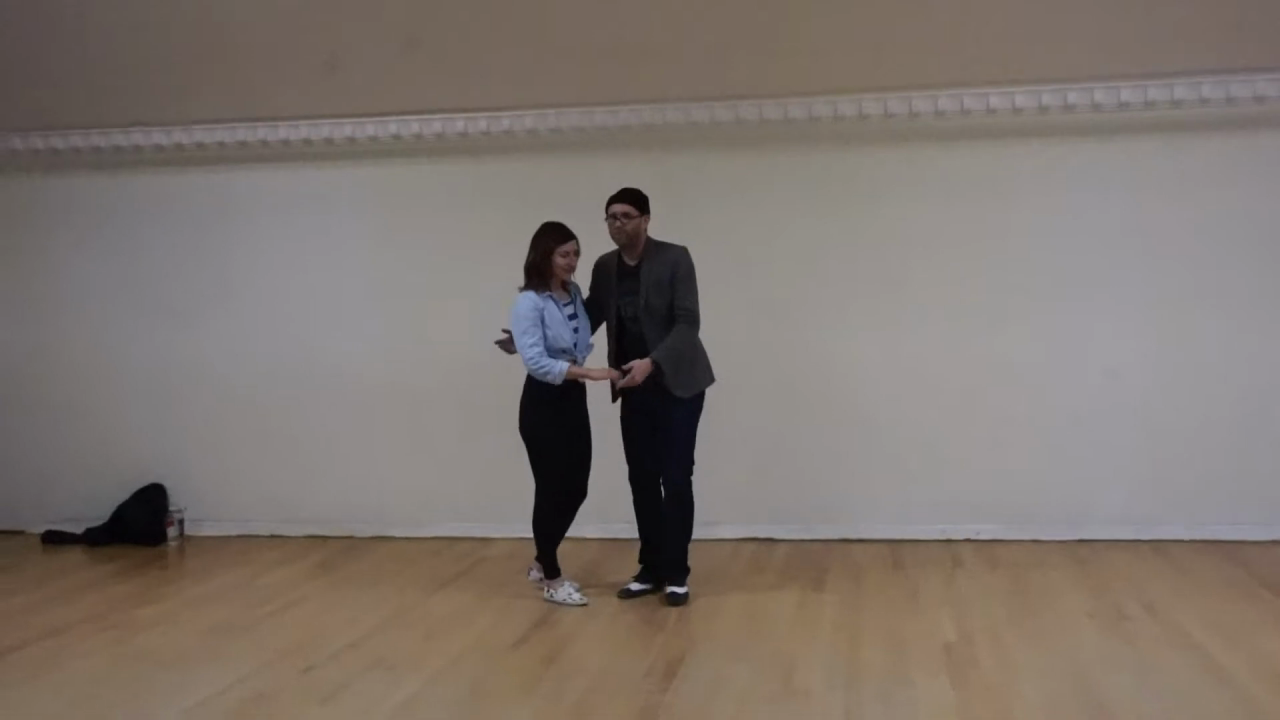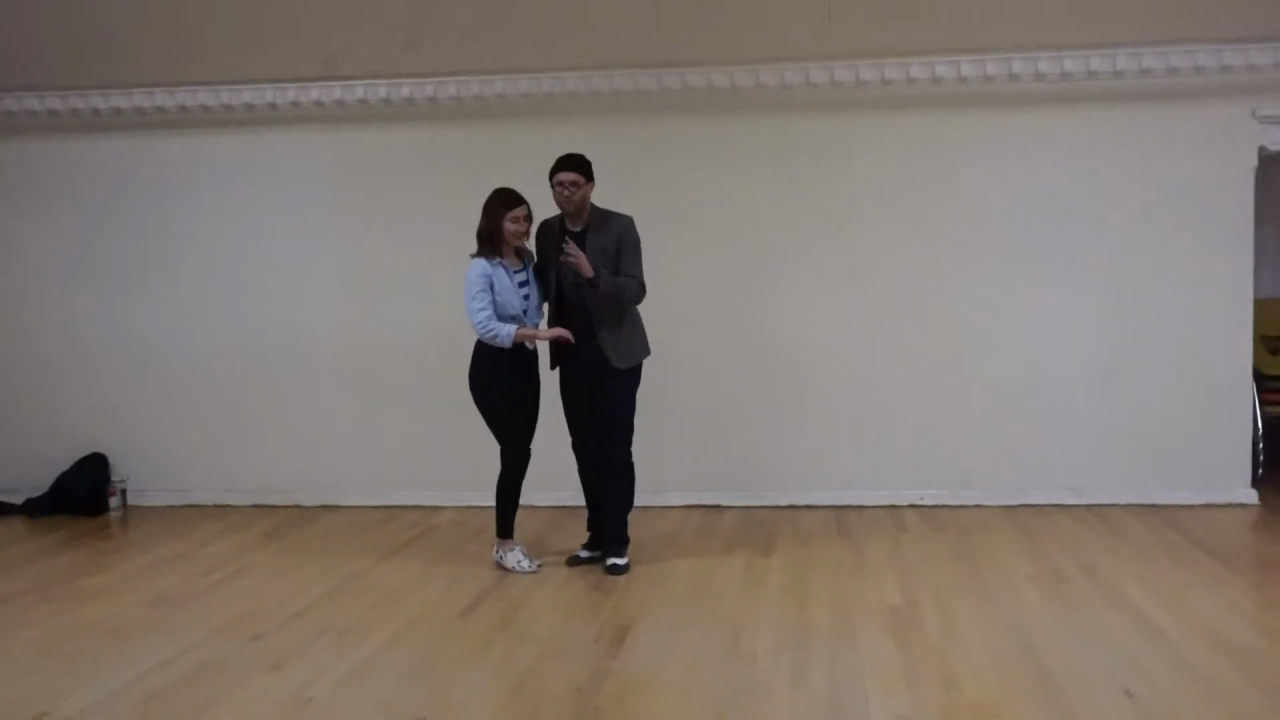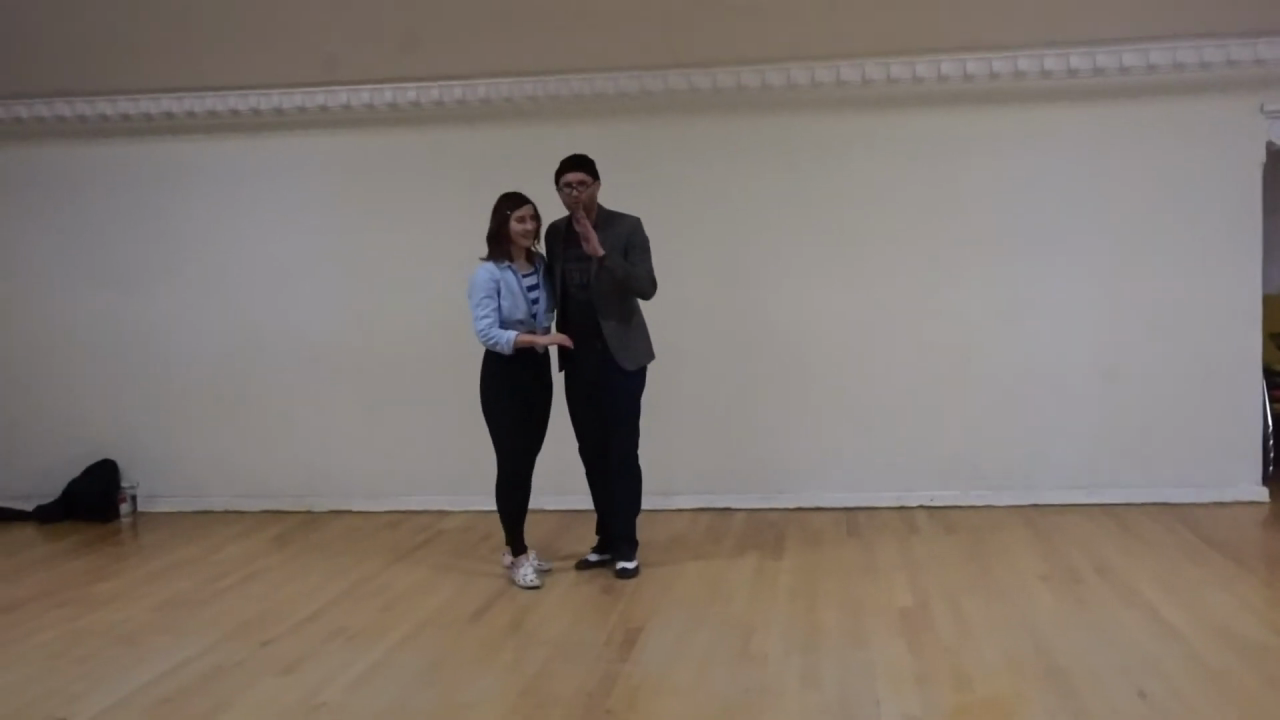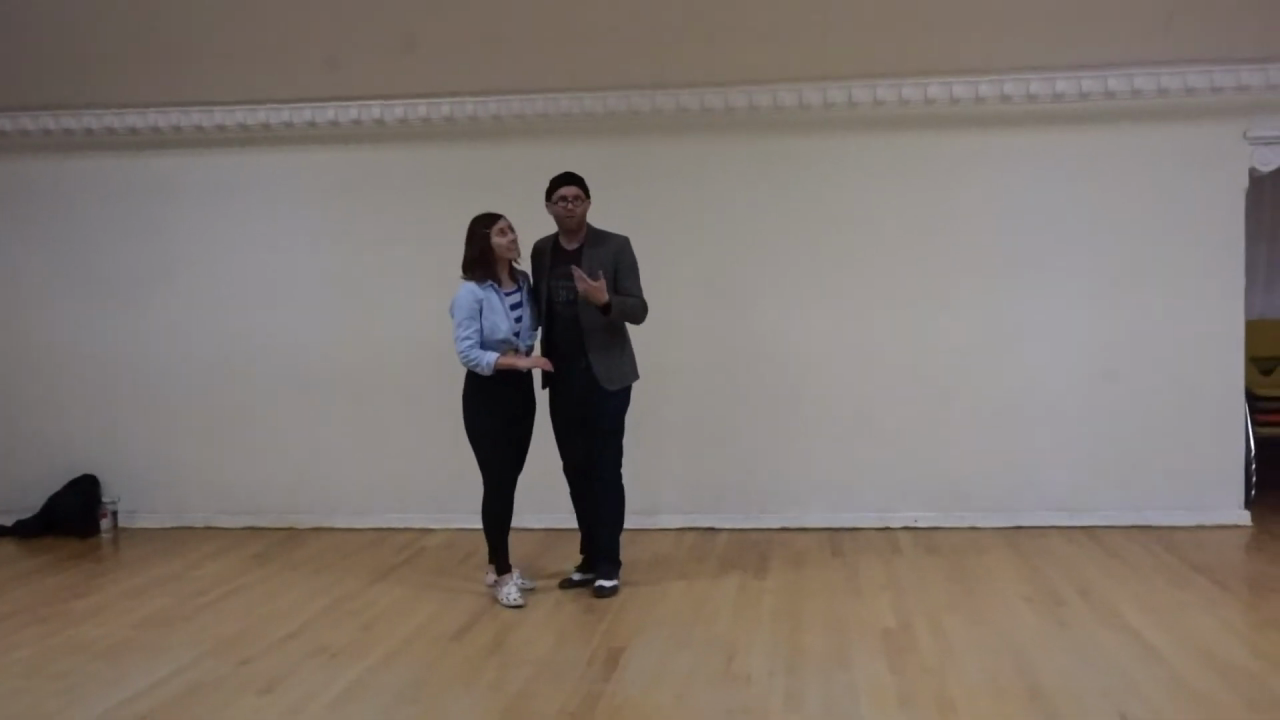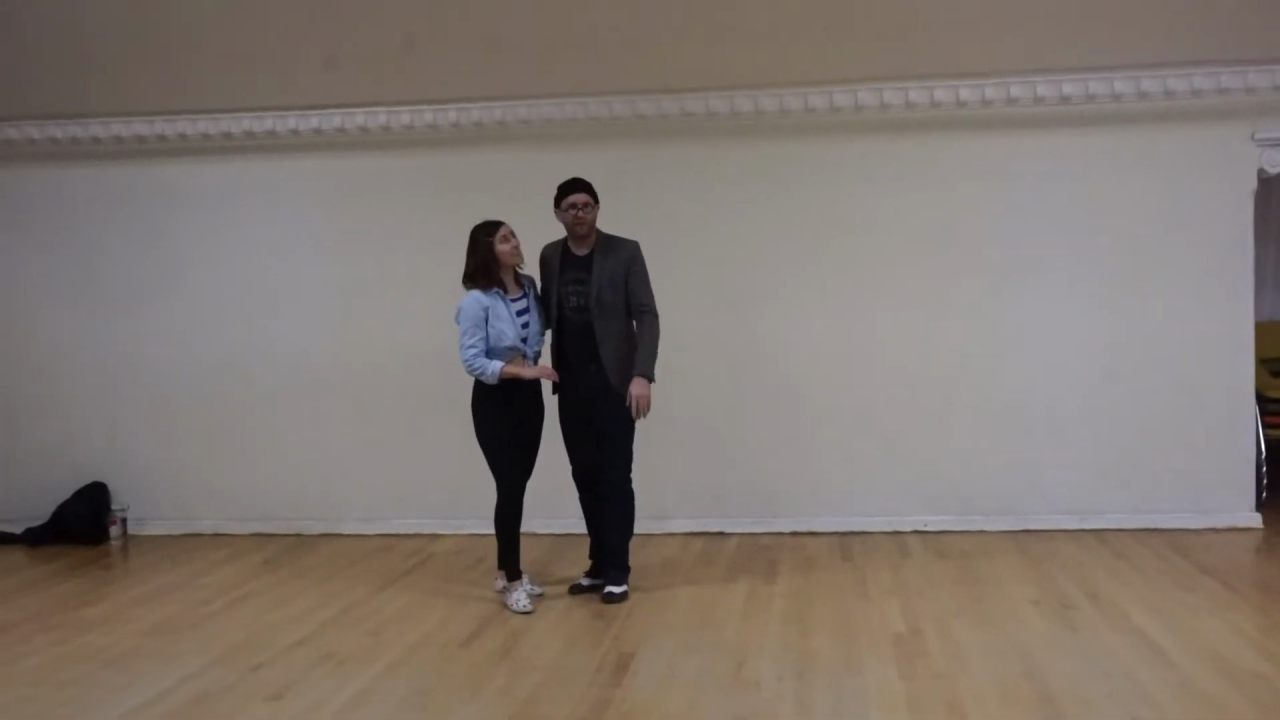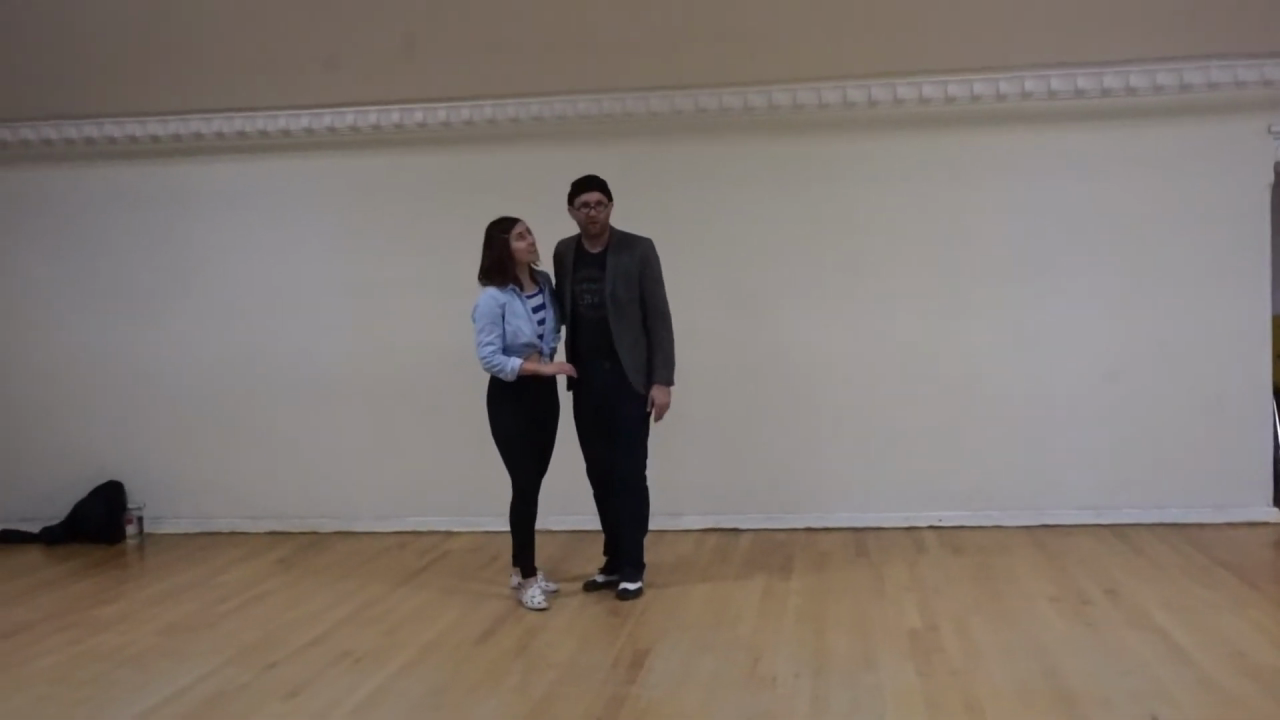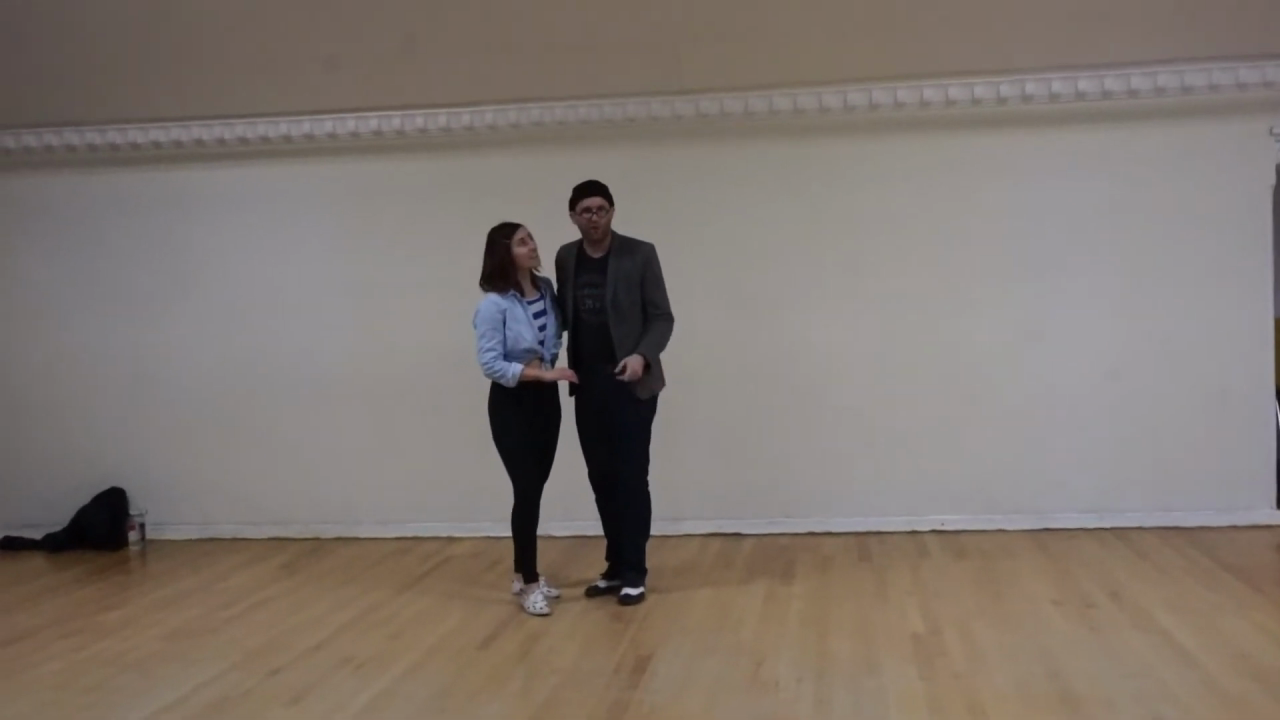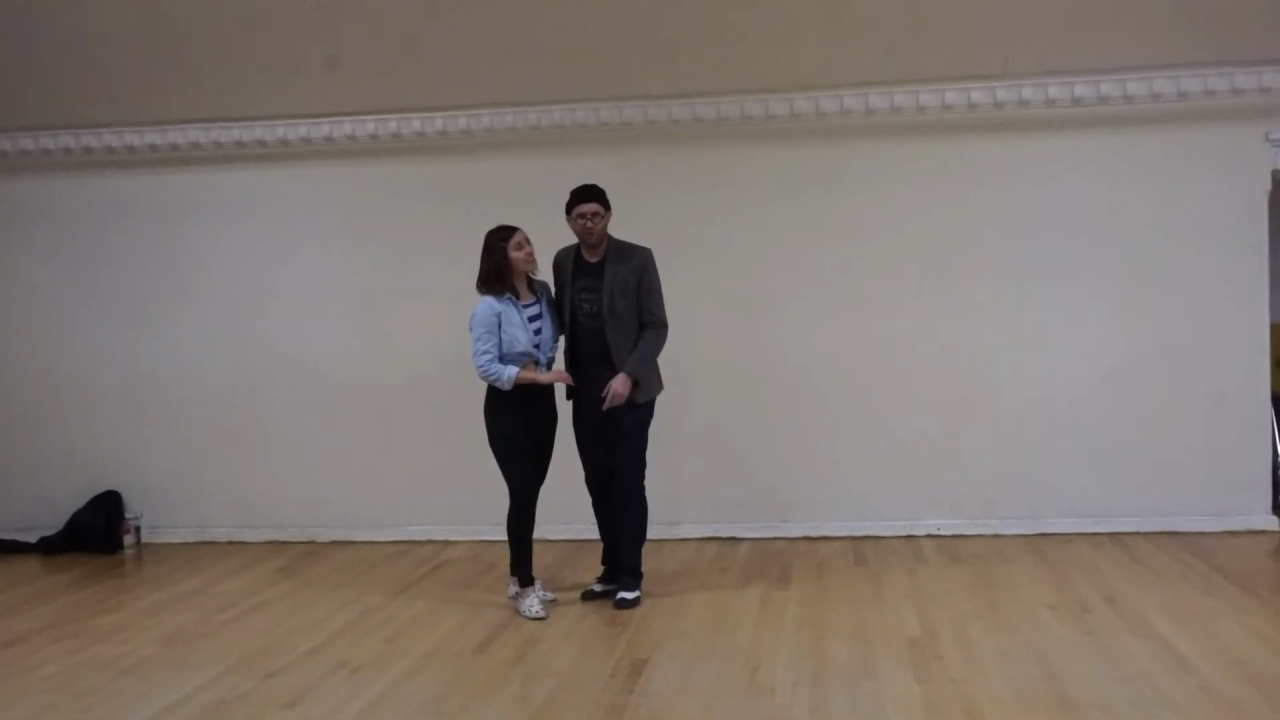
dt=0.4s
person 1, frame 1
left shoulder: (675, 258)
right shoulder: (605, 266)
left elbow: (688, 322)
right elbow: (589, 319)
left wrist: (652, 361)
left hip: (678, 384)
right hip: (635, 388)
left knee: (675, 476)
right knee: (642, 479)
left ankle: (676, 572)
right ankle: (650, 568)
person 1, frame 2
left shoulder: (620, 227)
right shoulder: (547, 231)
left elbow: (636, 291)
right elbow: (542, 286)
left wrist: (592, 273)
left hip: (616, 354)
right hip: (572, 356)
left knee: (615, 449)
right knee: (585, 450)
left ankle: (616, 542)
right ankle: (597, 537)
person 1, frame 3
left shoulder: (626, 227)
right shoulder: (556, 233)
left elbow: (646, 286)
left wrist: (602, 253)
left hip: (620, 356)
right hip: (577, 359)
left knee: (622, 452)
right knee: (592, 453)
left ankle: (626, 546)
right ankle: (606, 540)
person 1, frame 4
left shoulder: (614, 247)
right shoulder: (542, 251)
left elbow: (638, 309)
right elbow: (540, 308)
left wrist: (606, 301)
left hip: (605, 375)
right hip: (562, 377)
left knee: (605, 470)
right knee: (576, 472)
left ankle: (608, 564)
right ankle: (590, 559)
person 1, frame 5
left shoulder: (624, 252)
right shoulder: (550, 256)
left elbow: (647, 315)
right elbow: (549, 314)
left wrist: (642, 374)
left hip: (613, 382)
right hip: (571, 383)
left knee: (615, 477)
right knee: (586, 477)
left ankle: (617, 570)
right ankle: (599, 564)
person 1, frame 6
left shoulder: (638, 250)
right shoulder: (564, 253)
left elbow: (659, 317)
right elbow: (563, 310)
left wrist: (662, 379)
left hip: (628, 380)
right hip: (586, 381)
left knee: (629, 474)
right knee: (600, 474)
left ankle: (632, 567)
right ankle: (614, 561)
person 1, frame 7
left shoulder: (639, 254)
right shoulder: (566, 258)
left elbow: (662, 317)
right elbow: (565, 315)
left wrist: (643, 356)
left hip: (631, 385)
right hip: (588, 386)
left knee: (631, 479)
right knee: (602, 480)
left ankle: (634, 571)
right ankle: (616, 566)
person 1, frame 8
left shoulder: (637, 259)
right shoulder: (563, 262)
left elbow: (656, 326)
right elbow: (563, 319)
left wrist: (629, 374)
left hip: (629, 391)
right hip: (585, 391)
left knee: (628, 483)
right knee: (599, 484)
left ankle: (630, 576)
right ankle: (612, 570)
person 2, frame 1
left shoulder: (575, 295)
right shoulder: (529, 303)
right elbow: (536, 362)
right wrist: (591, 372)
left hip: (573, 398)
right hip: (543, 403)
left knee: (576, 489)
right knee: (552, 491)
left ankle: (541, 564)
right ankle: (551, 579)
person 2, frame 2
left shoulder: (528, 261)
right shoulder: (480, 270)
right elbow: (485, 327)
right wrist: (540, 334)
left hip: (525, 364)
right hip: (492, 369)
left knee: (519, 453)
right knee: (516, 451)
left ankle: (507, 541)
right ankle: (505, 542)
person 2, frame 3
left shoulder: (542, 265)
right shoulder: (488, 273)
right elbow: (487, 332)
left wrist: (547, 339)
right wrist: (538, 338)
left hip: (538, 369)
right hip: (503, 374)
left knee: (527, 462)
right knee: (511, 463)
left ankle: (516, 548)
right ankle: (517, 555)
person 2, frame 4
left shoulder: (524, 283)
right shoulder: (471, 293)
right elbow: (467, 353)
left wrist: (527, 358)
right wrist: (517, 361)
left hip: (520, 390)
right hip: (486, 393)
left knee: (510, 479)
right knee: (497, 481)
left ankle: (497, 566)
right ankle: (502, 574)
person 2, frame 5
left shoulder: (529, 287)
right shoulder: (476, 301)
right elbow: (472, 361)
left wrist: (532, 362)
right wrist: (521, 370)
left hip: (529, 396)
right hip: (494, 400)
left knee: (519, 485)
right knee: (510, 487)
left ankle: (508, 571)
right ankle: (512, 580)
person 2, frame 6
left shoulder: (545, 283)
right shoulder: (492, 298)
right elbow: (489, 358)
left wrist: (548, 359)
right wrist: (539, 367)
left hip: (544, 393)
right hip: (510, 397)
left knee: (534, 482)
right knee: (525, 484)
left ankle: (522, 568)
right ankle: (526, 577)
person 2, frame 7
left shoulder: (546, 289)
right shoulder: (493, 304)
right elbow: (490, 364)
left wrist: (549, 365)
right wrist: (541, 373)
left hip: (545, 399)
right hip: (511, 403)
left knee: (536, 488)
right knee: (527, 490)
left ankle: (524, 573)
right ankle: (528, 583)
person 2, frame 8
left shoulder: (543, 293)
right shoulder: (489, 307)
right elbow: (486, 367)
left wrist: (546, 368)
right wrist: (537, 375)
left hip: (542, 402)
right hip: (508, 407)
left knee: (532, 491)
right knee: (523, 493)
left ankle: (520, 577)
right ankle: (524, 586)
